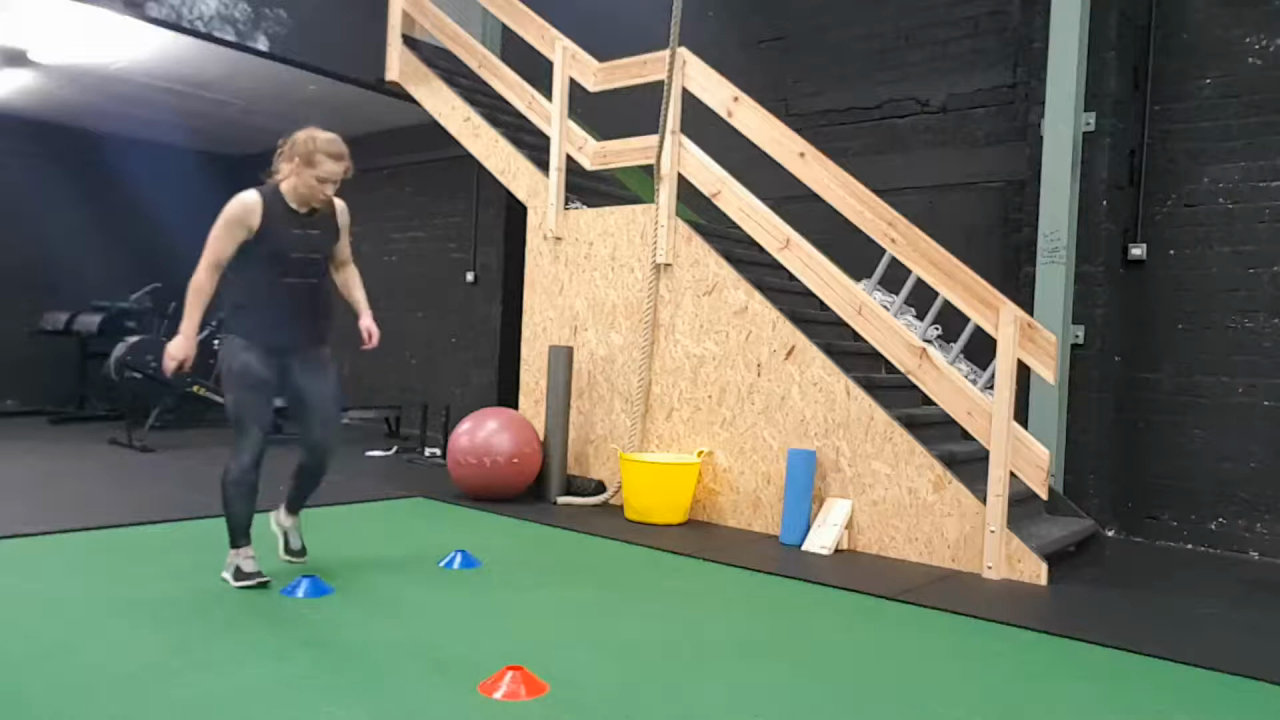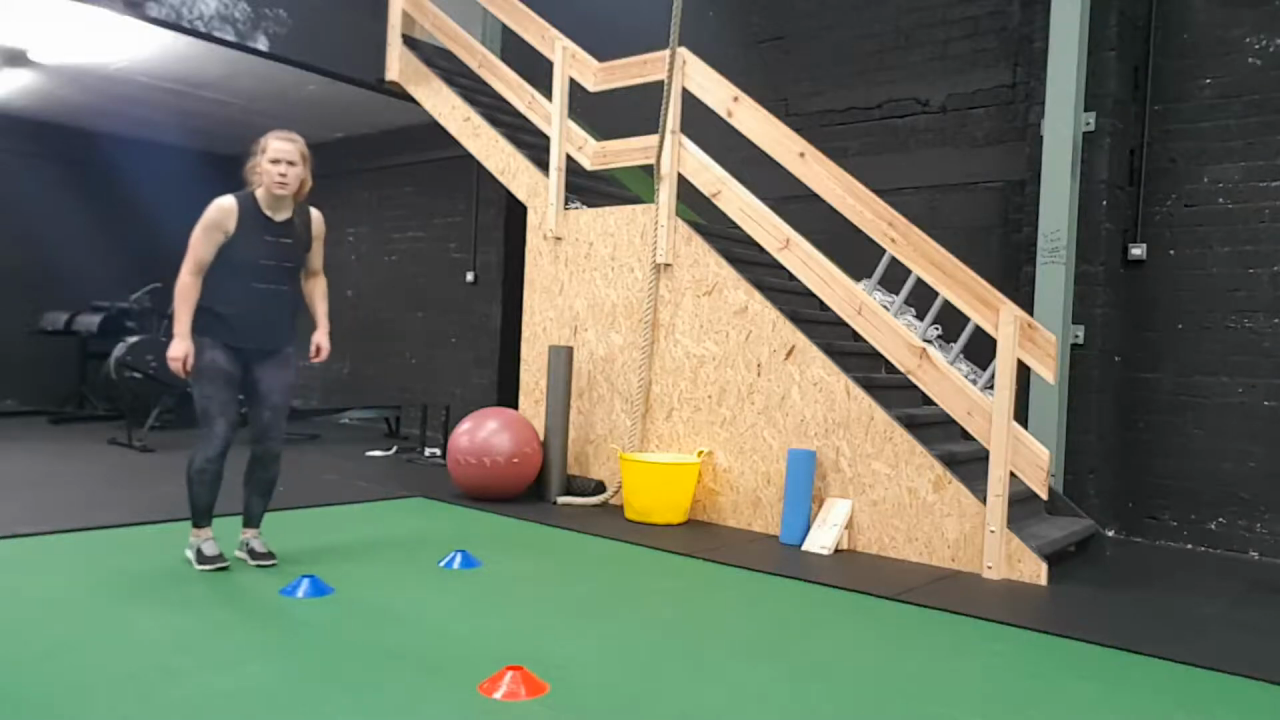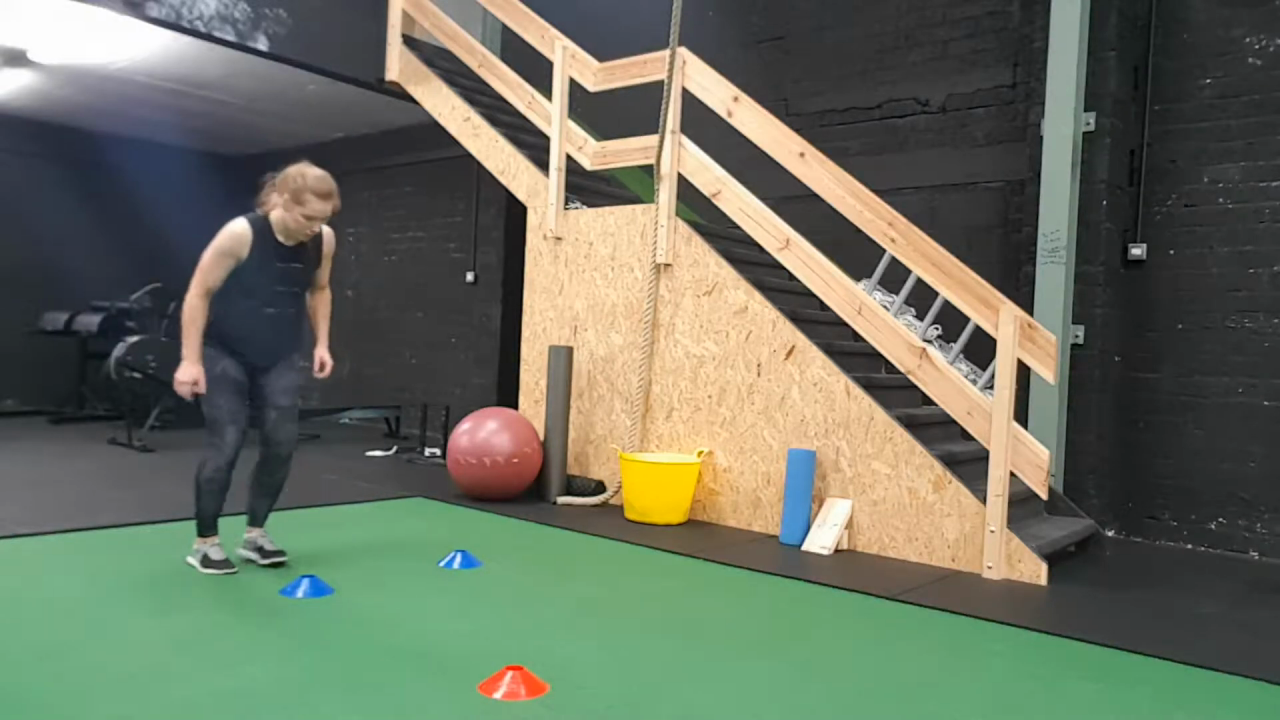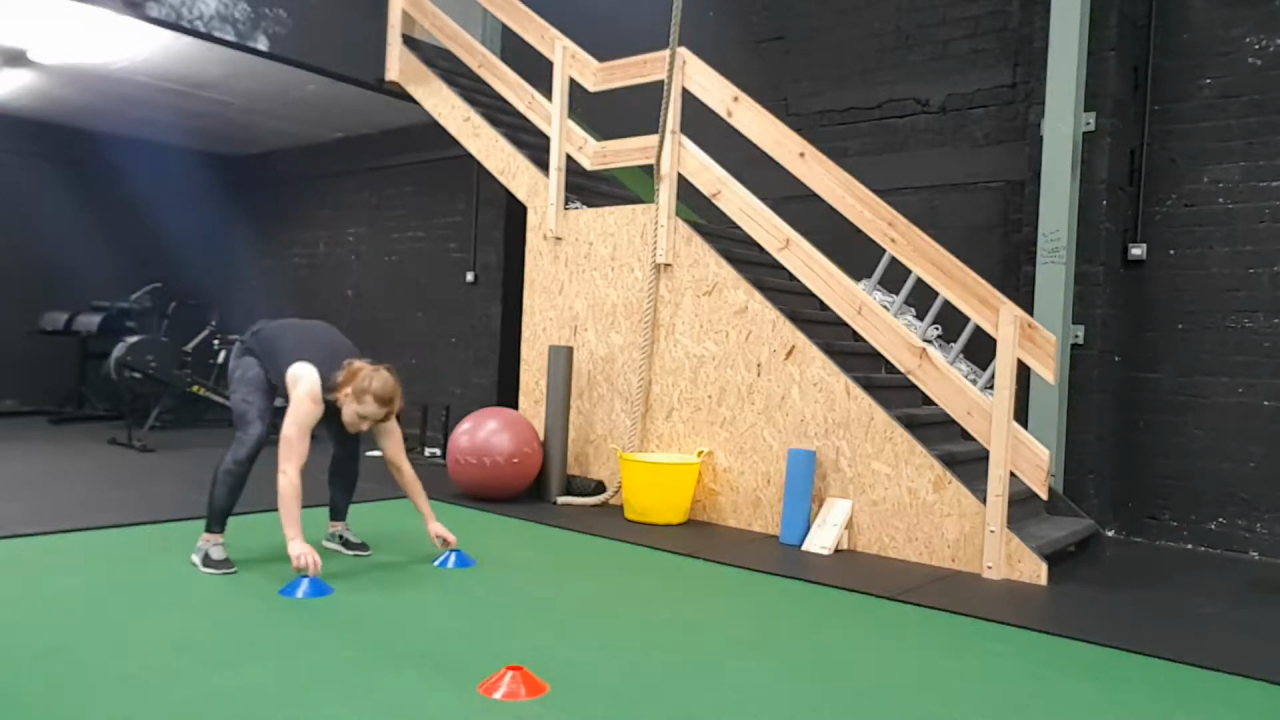
dt=1s
person 1, frame 1
left shoulder: (336, 213)
right shoulder: (250, 206)
left elbow: (343, 266)
right elbow: (209, 269)
left wrist: (364, 313)
right wrist: (187, 334)
left hip: (309, 348)
right hip: (250, 345)
left knee: (321, 443)
right knee: (251, 446)
left ankle: (288, 515)
right ankle: (239, 554)
person 1, frame 2
left shoulder: (312, 222)
right shoulder: (226, 210)
right elbow: (191, 273)
left wrist: (321, 326)
right wrist: (182, 335)
left hip: (275, 350)
right hip: (217, 344)
left knee: (269, 443)
right knee: (216, 438)
left ankle: (251, 534)
right ankle: (200, 535)
person 1, frame 3
left shoulder: (324, 242)
right shoulder: (240, 234)
right elbow: (198, 295)
left wrist: (321, 343)
right wrist: (190, 361)
left hip: (281, 357)
right hip: (224, 355)
left knee: (282, 443)
right knee: (226, 445)
left ankle: (255, 534)
right ankle: (205, 542)
person 1, frame 4
left shoulder: (373, 400)
right shoulder: (311, 393)
left elbow: (399, 464)
right elbow: (288, 470)
left wrist: (431, 520)
right wrist: (295, 540)
right hip: (257, 354)
left knee: (348, 441)
right knee: (252, 438)
left ankle: (337, 529)
right ankle: (210, 541)
